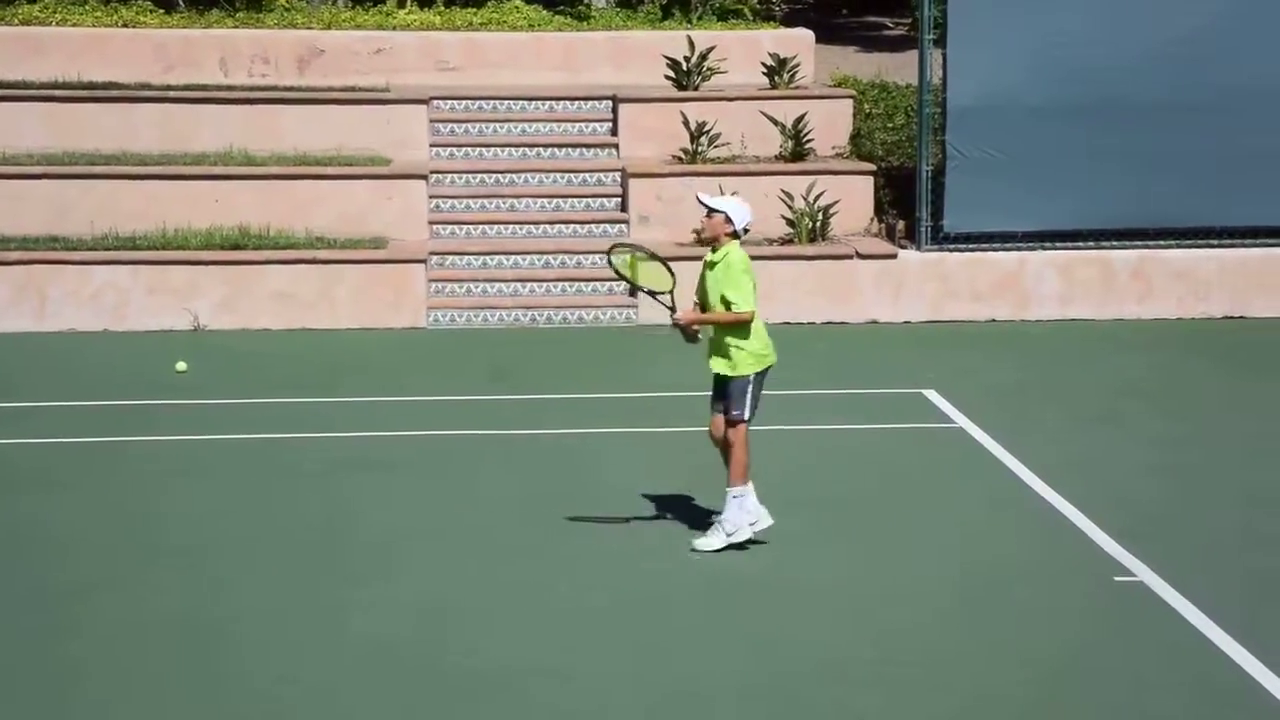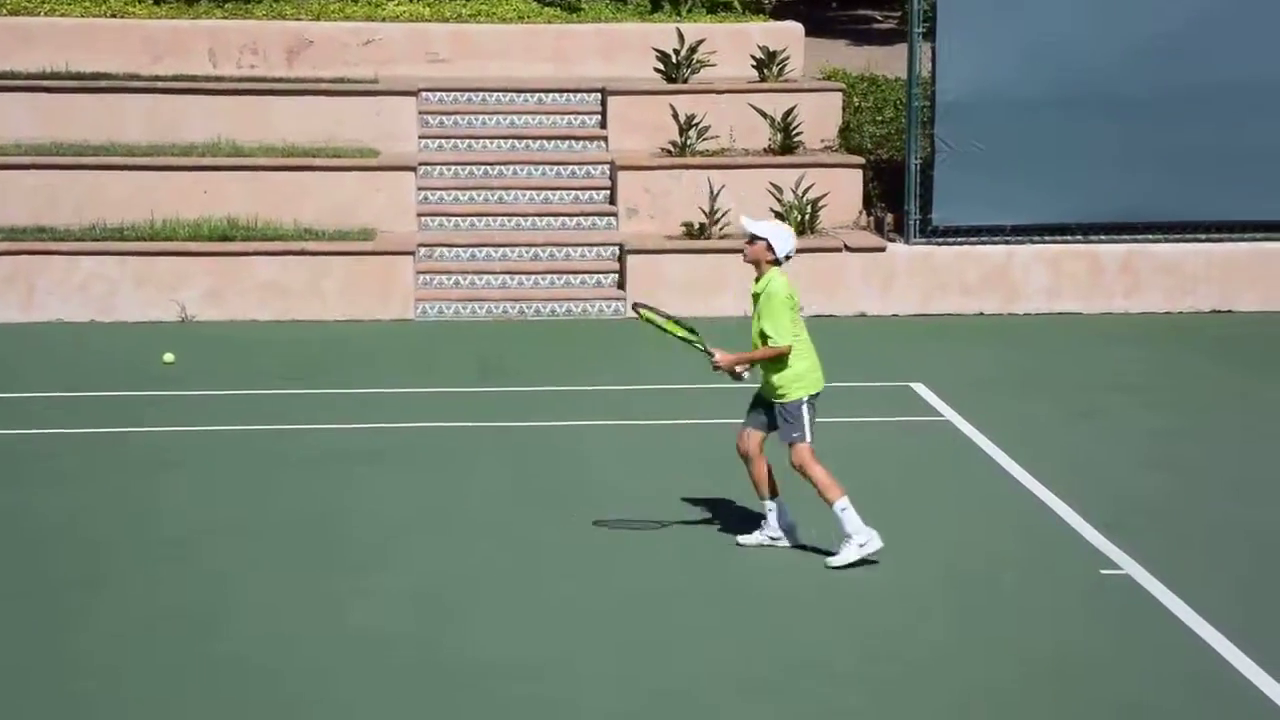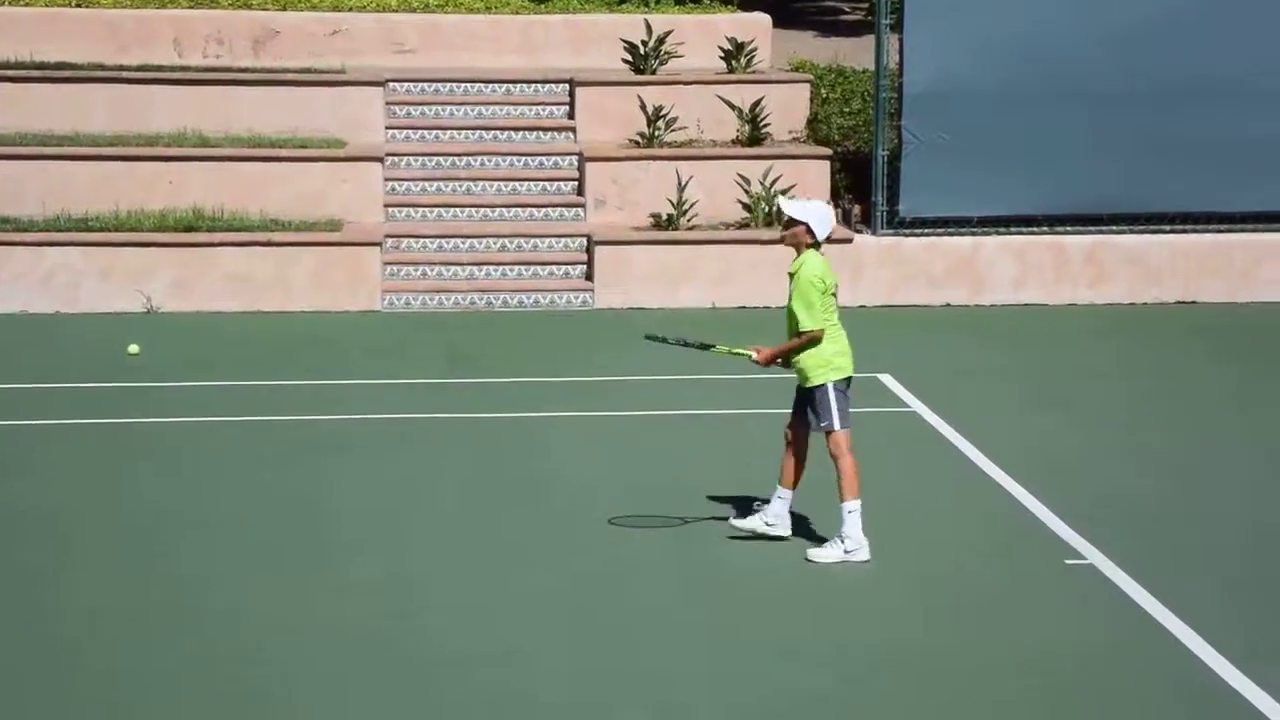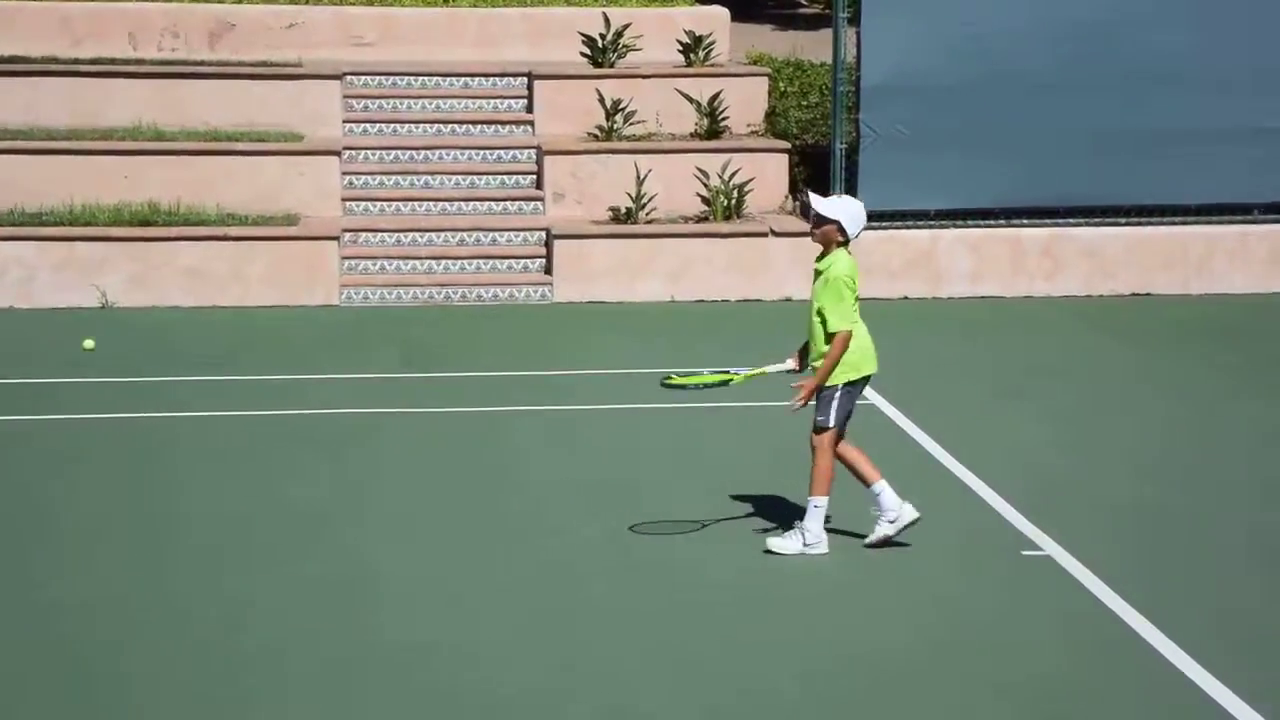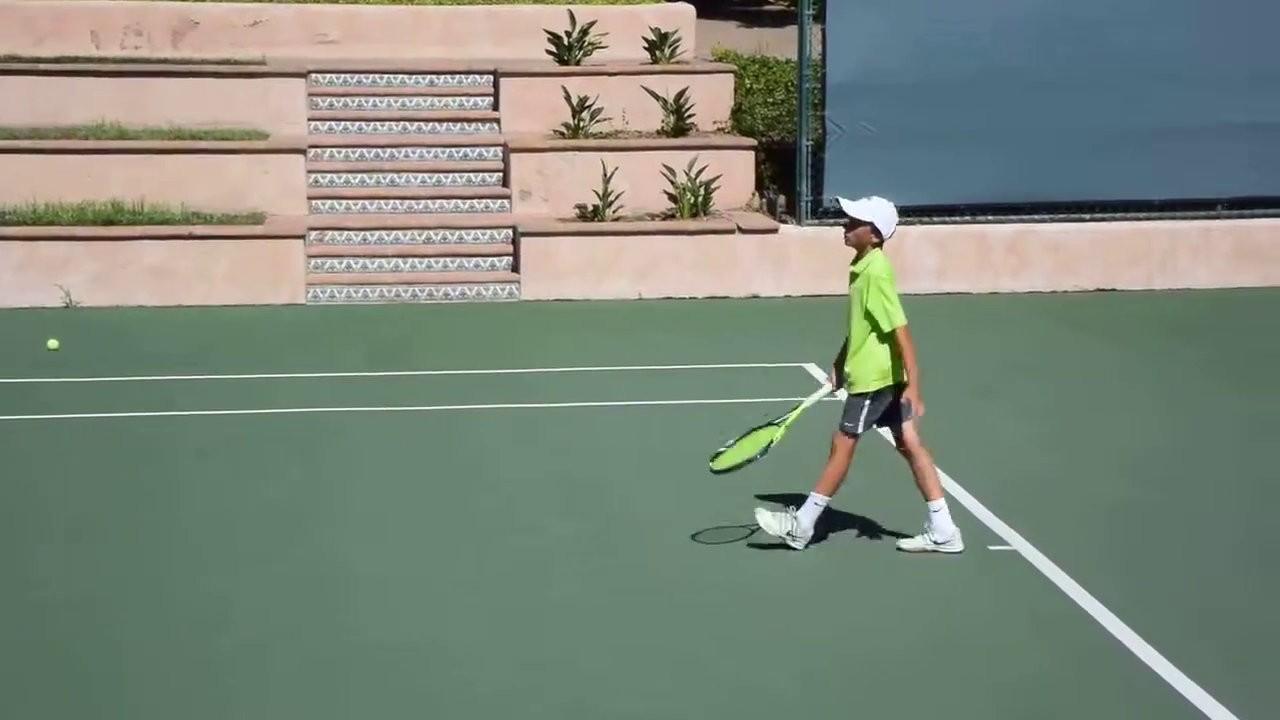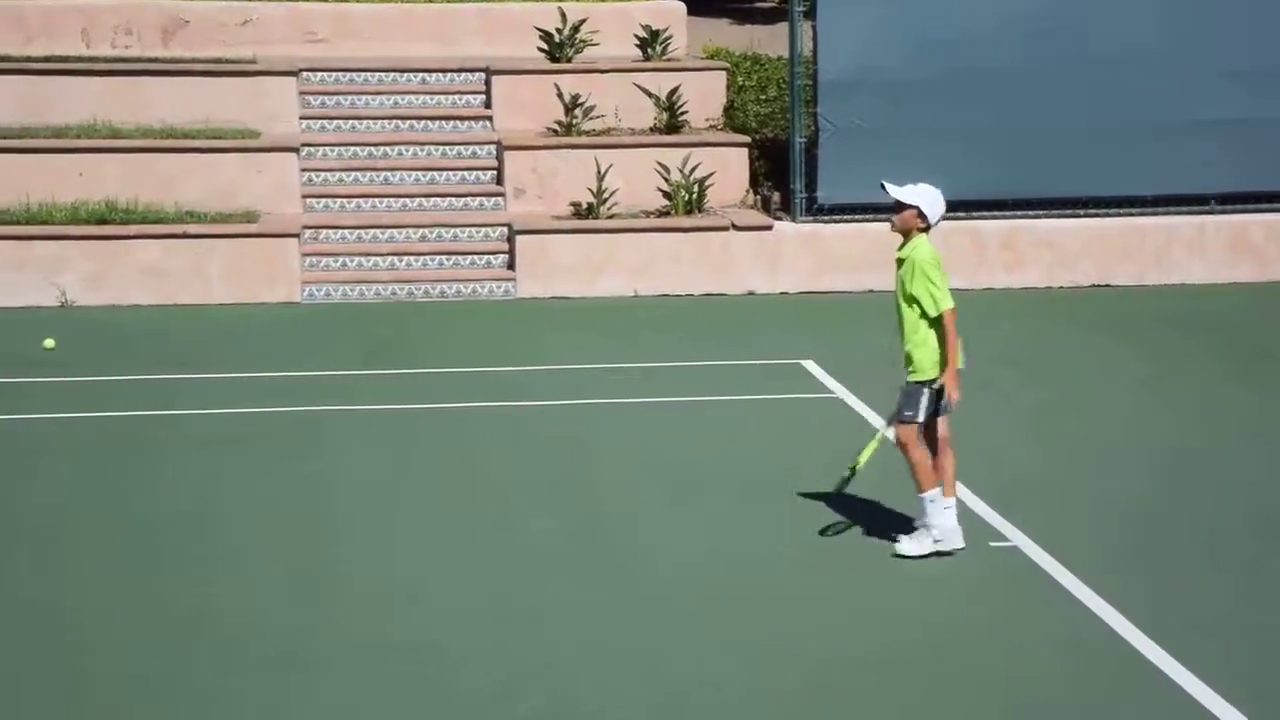
dt=0.2s
person 1, frame 1
left shoulder: (734, 261)
right shoulder: (712, 261)
left elbow: (745, 314)
right elbow: (706, 305)
left wrist: (697, 318)
right wrist: (690, 318)
left hip: (746, 359)
right hip: (726, 359)
left knee: (734, 435)
right knee: (718, 433)
left ankle: (733, 521)
right ankle: (751, 511)
person 1, frame 2
left shoulder: (776, 290)
right shoulder: (763, 286)
left elbow: (782, 348)
left wrist: (736, 359)
right wrist: (743, 360)
left hip: (796, 383)
right hip: (775, 384)
left knee: (803, 459)
right knee: (747, 445)
left ankle: (859, 535)
right ankle: (776, 526)
person 1, frame 3
left shoulder: (810, 272)
right shoulder: (808, 264)
left elbow: (814, 332)
left wrist: (773, 353)
right wrist: (782, 351)
left hip: (826, 369)
right hip: (813, 368)
left knee: (838, 447)
right knee: (794, 438)
left ankle: (852, 539)
right ankle: (777, 516)
person 1, frame 4
left shoulder: (838, 272)
right shoulder: (829, 262)
left elbow: (843, 335)
left wrist: (815, 380)
right wrist: (806, 349)
left hip: (842, 370)
right hip: (843, 368)
left knee: (822, 443)
right knee: (834, 442)
left ankle: (810, 533)
right ankle: (892, 508)
person 1, frame 5
left shoulder: (877, 273)
right shoulder: (862, 265)
left elbow: (900, 330)
left wrist: (913, 385)
right wrist: (840, 361)
left hip: (879, 374)
right hip: (888, 373)
left knee: (843, 445)
right knee: (909, 446)
left ankle: (801, 524)
right ankle: (942, 531)
person 1, frame 6
left shoulder: (922, 258)
right shoulder: (911, 253)
left elbow: (947, 314)
left wrist: (951, 371)
left hip: (933, 364)
right hip: (928, 362)
left knee: (907, 436)
right knee: (937, 439)
left ankle: (938, 527)
right ankle: (945, 528)
